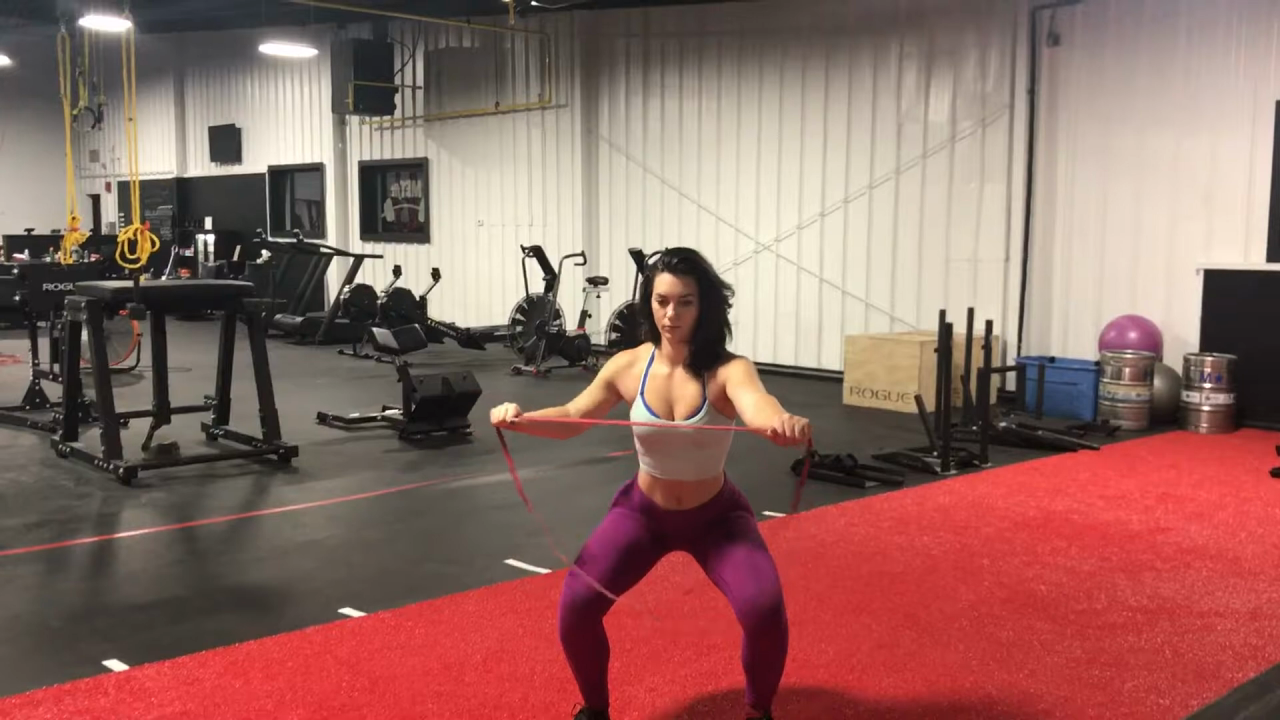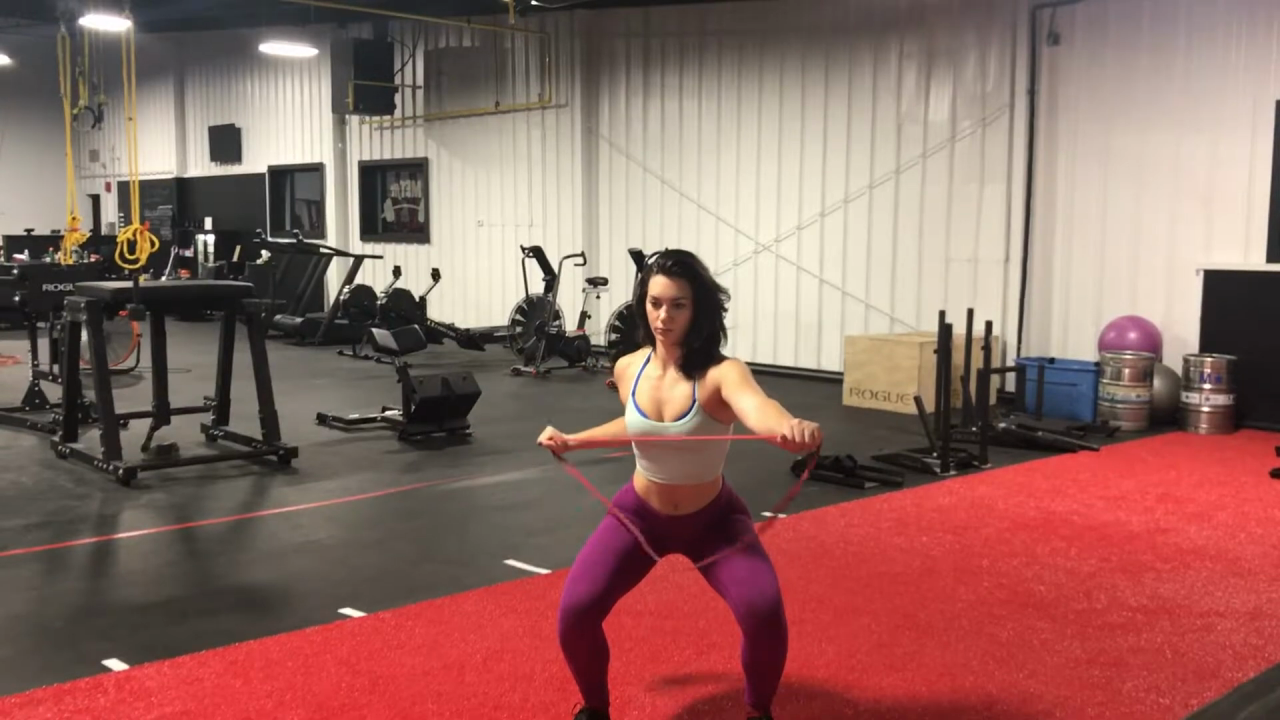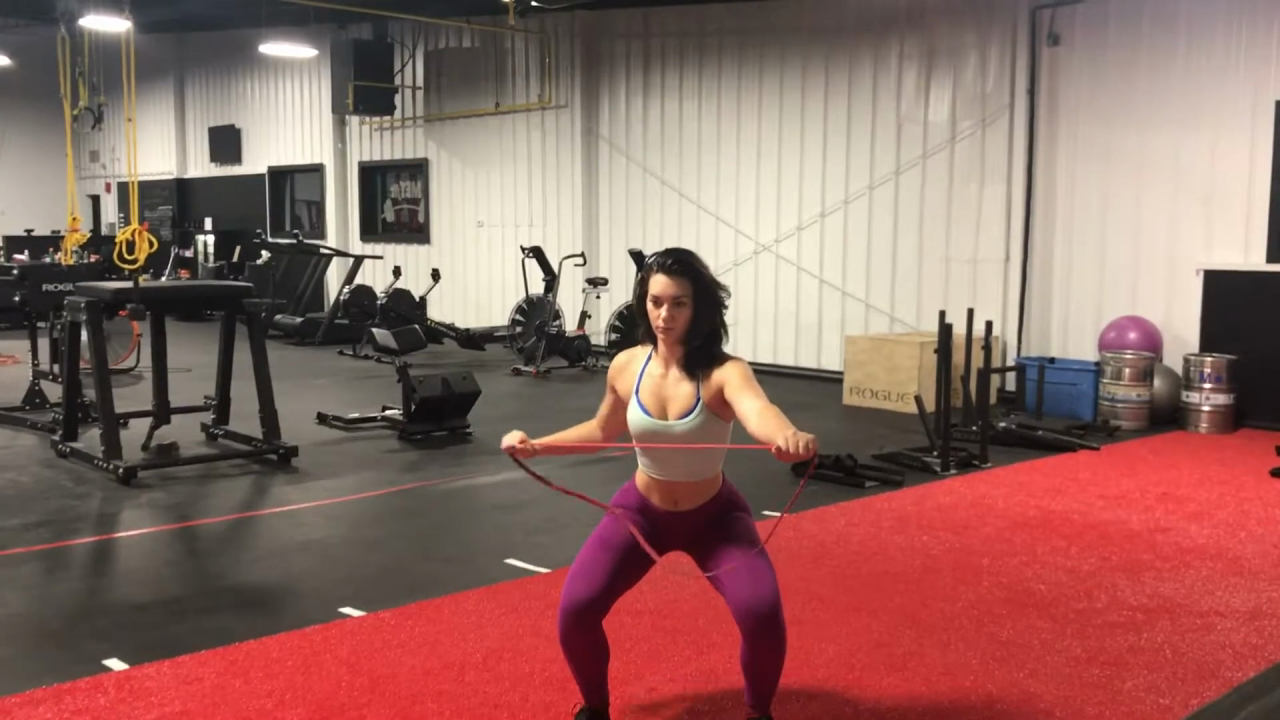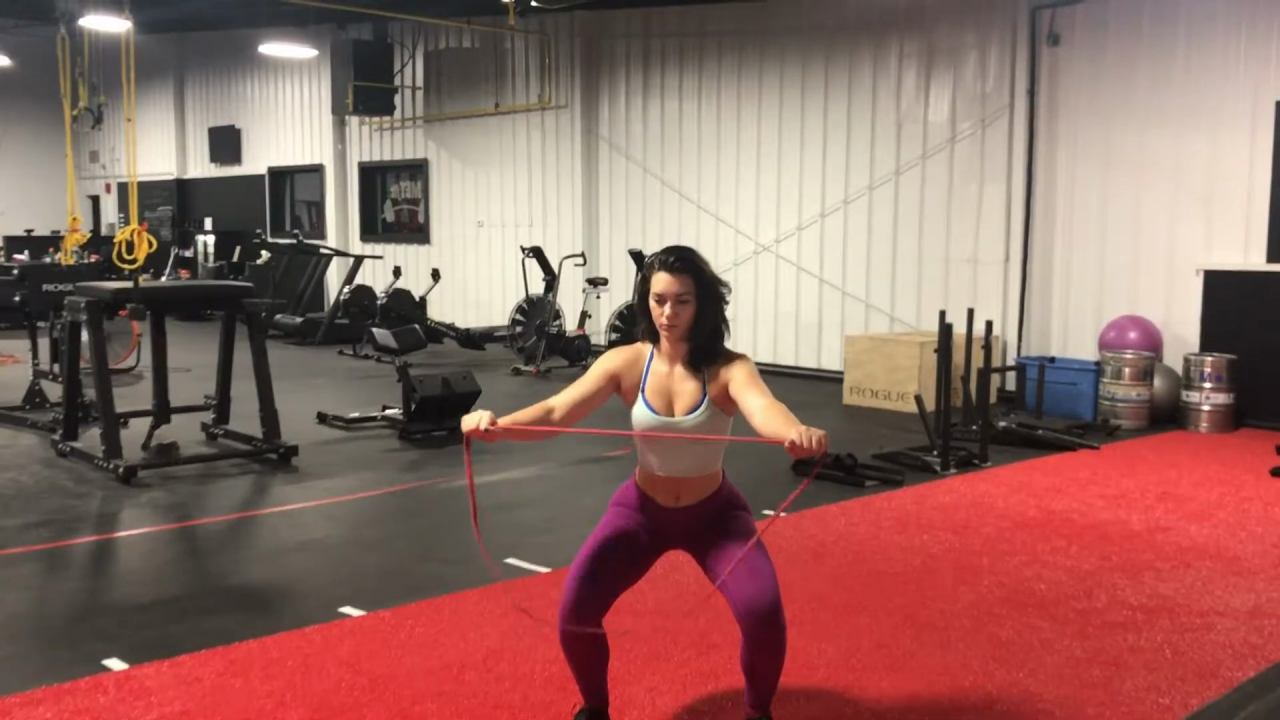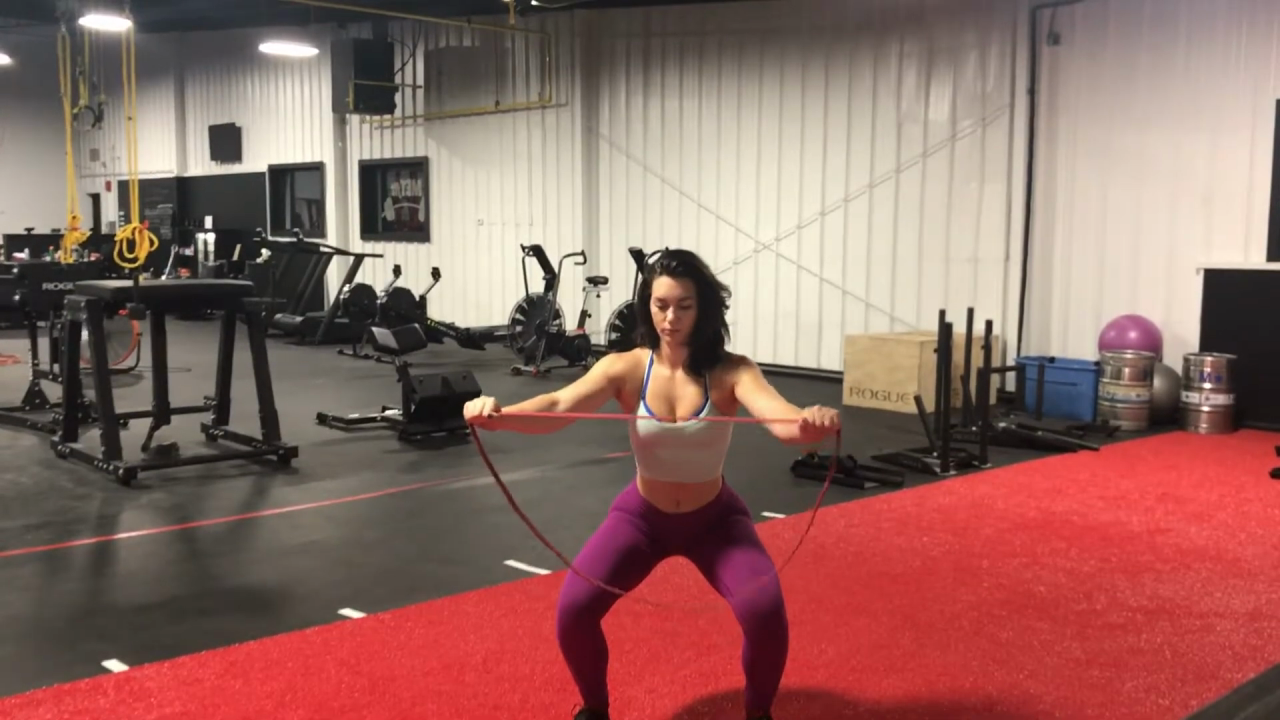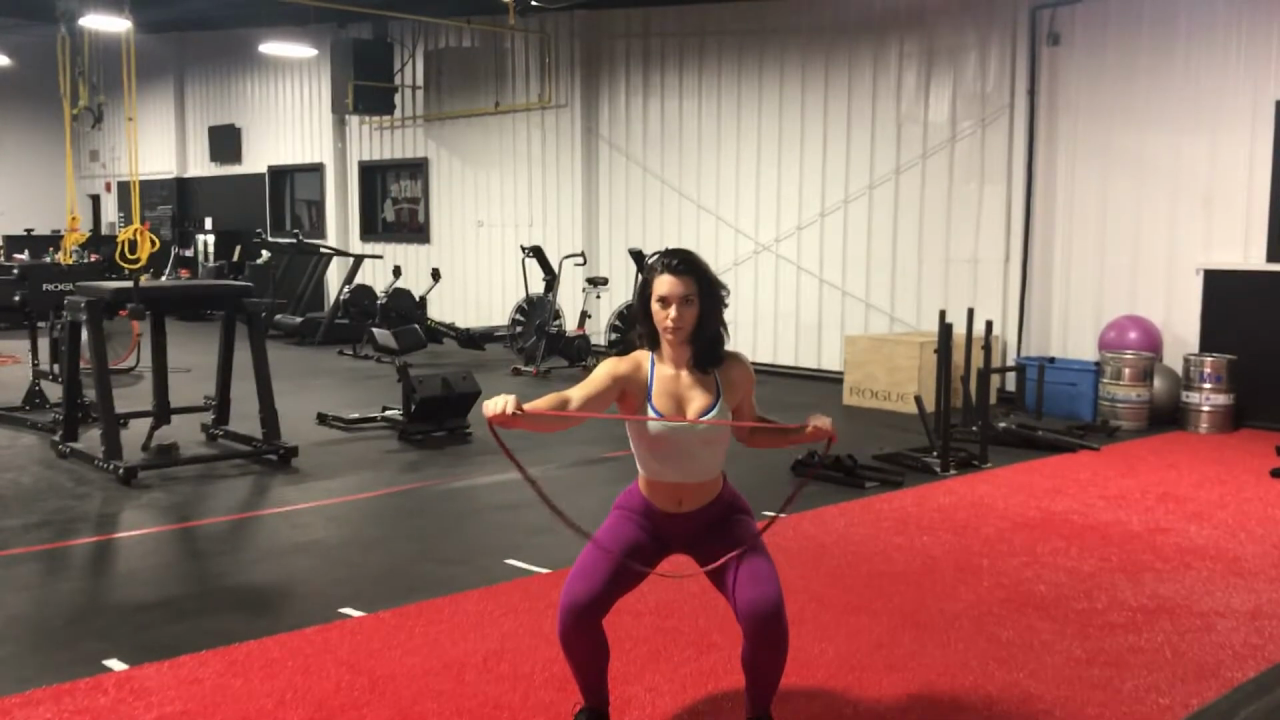
dt=0.5s
person 1, frame 1
left shoulder: (729, 370)
right shoulder: (628, 366)
left elbow: (757, 405)
right elbow: (569, 418)
left wrist: (784, 423)
right wrist: (519, 417)
left hip: (716, 515)
right hip: (643, 509)
left knee: (764, 611)
right knee: (576, 606)
person 1, frame 2
left shoulder: (723, 373)
right shoulder: (628, 369)
left elbow: (757, 406)
left wrist: (792, 428)
right wrist: (572, 441)
left hip: (713, 519)
right hip: (640, 512)
left knee: (765, 616)
right knee: (575, 612)
person 1, frame 3
left shoulder: (725, 372)
right shoulder: (626, 366)
left elbow: (758, 411)
right elbow: (604, 430)
left wrist: (789, 436)
right wrist: (536, 445)
left hip: (714, 516)
right hip: (640, 510)
left knee: (763, 615)
right knee: (576, 610)
person 1, frame 4
left shoulder: (730, 369)
right shoulder: (625, 362)
left elbow: (765, 408)
right elbow: (557, 411)
left wrist: (799, 434)
right wrist: (496, 425)
left hip: (714, 512)
right hip: (641, 509)
left knee: (763, 611)
right knee: (575, 609)
person 1, frame 5
left shoulder: (732, 371)
right shoulder: (624, 368)
left elbow: (780, 415)
right elbow: (559, 407)
left wrist: (812, 421)
right wrist: (499, 415)
left hip: (715, 518)
right hip: (641, 515)
left knee: (765, 614)
right knee: (573, 609)
person 1, frame 6
left shoulder: (734, 371)
right shoulder: (627, 371)
right elbow: (570, 404)
left wrist: (803, 432)
right wrist: (517, 411)
left hip: (717, 516)
right hip: (643, 514)
left knee: (766, 615)
right knee: (575, 610)
